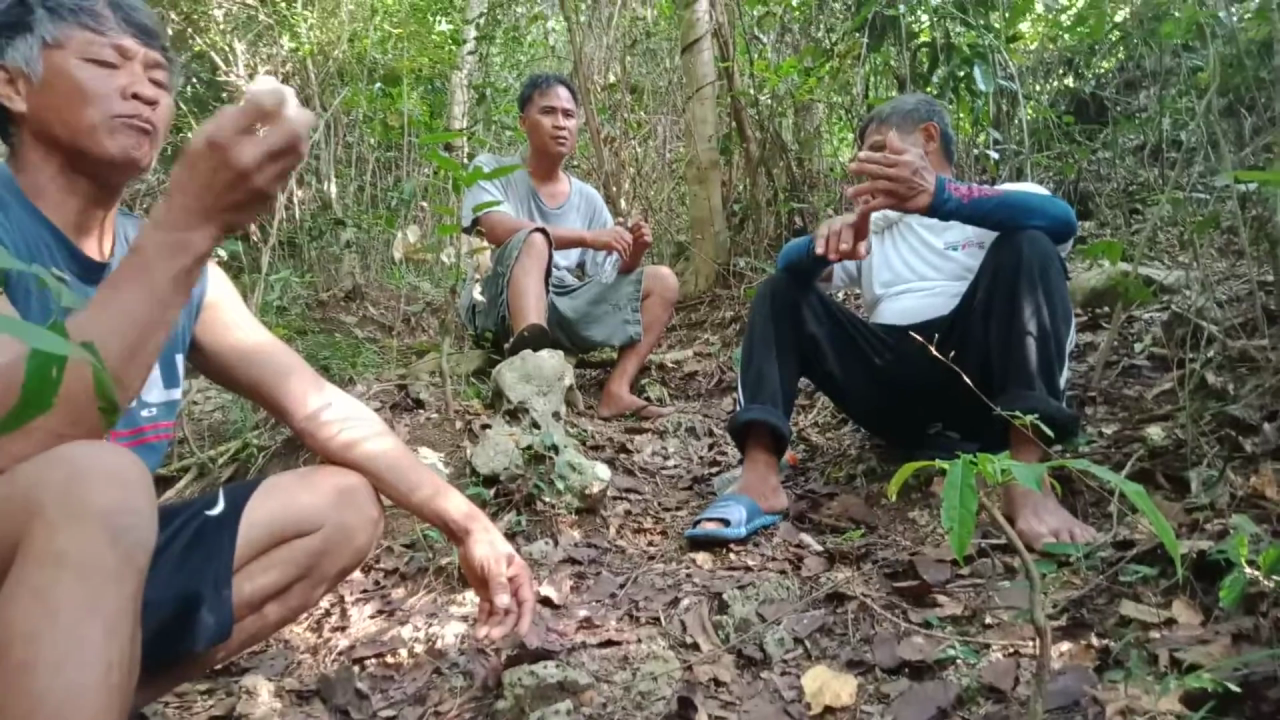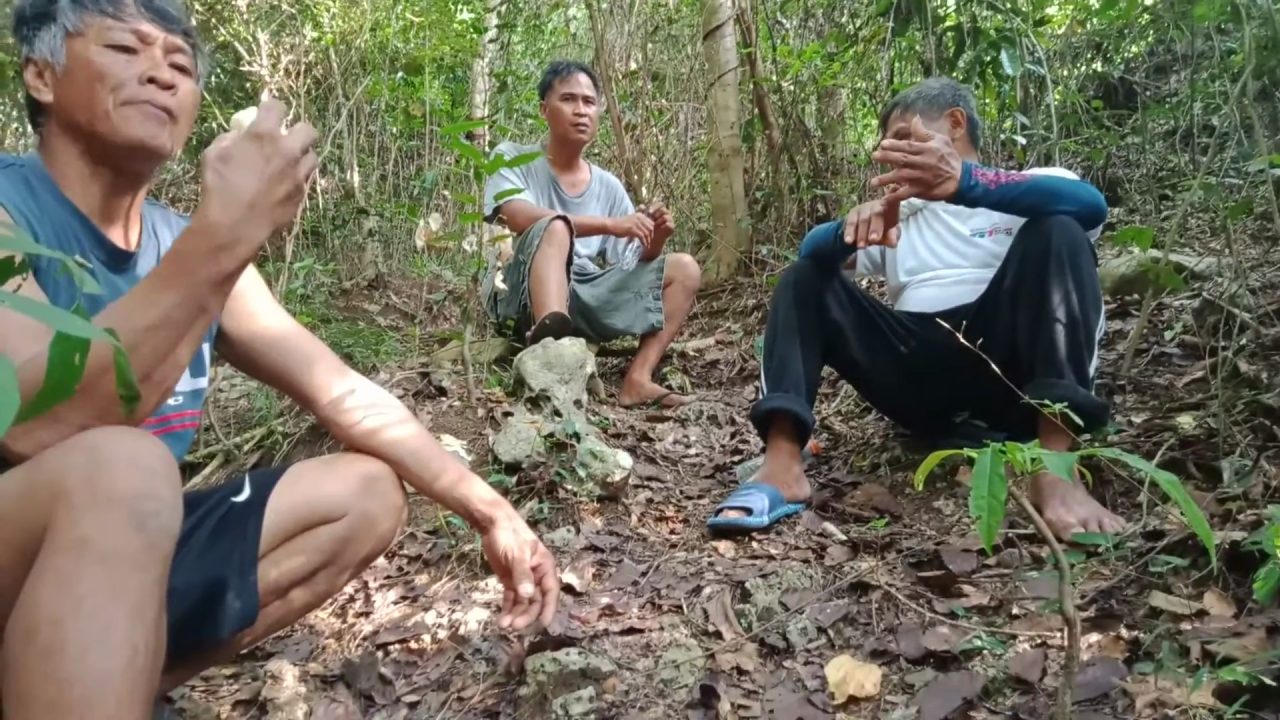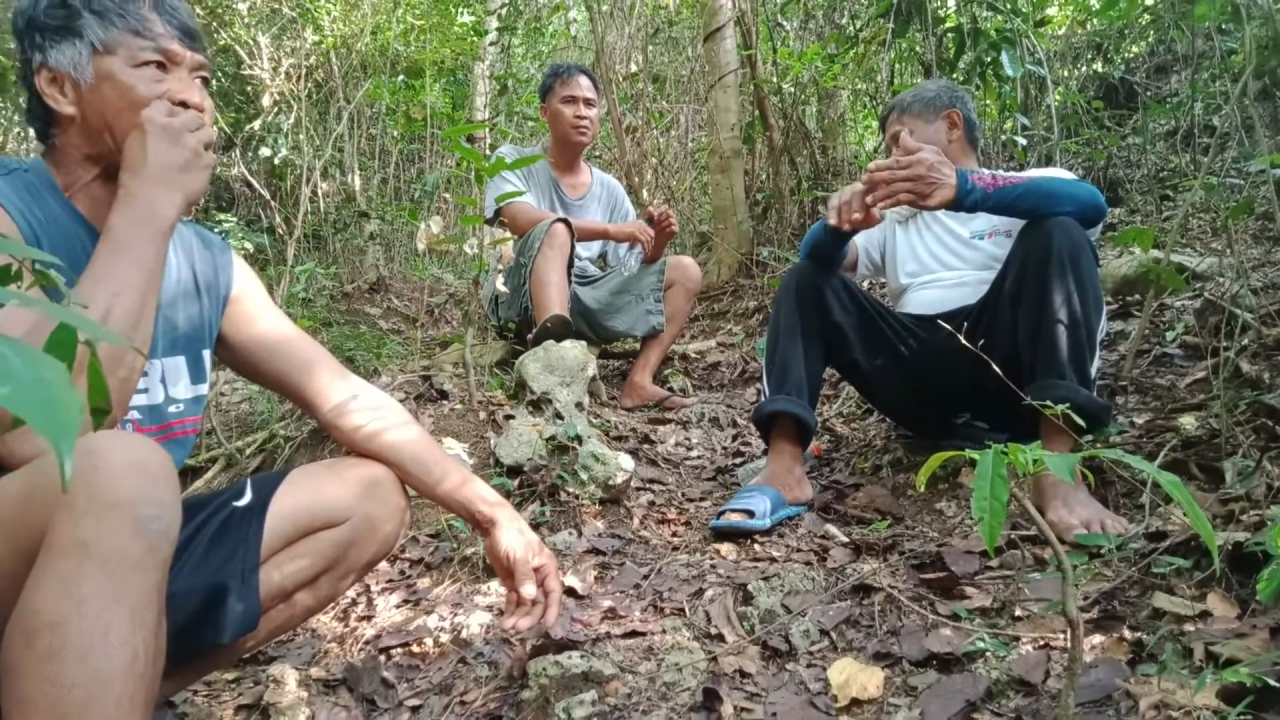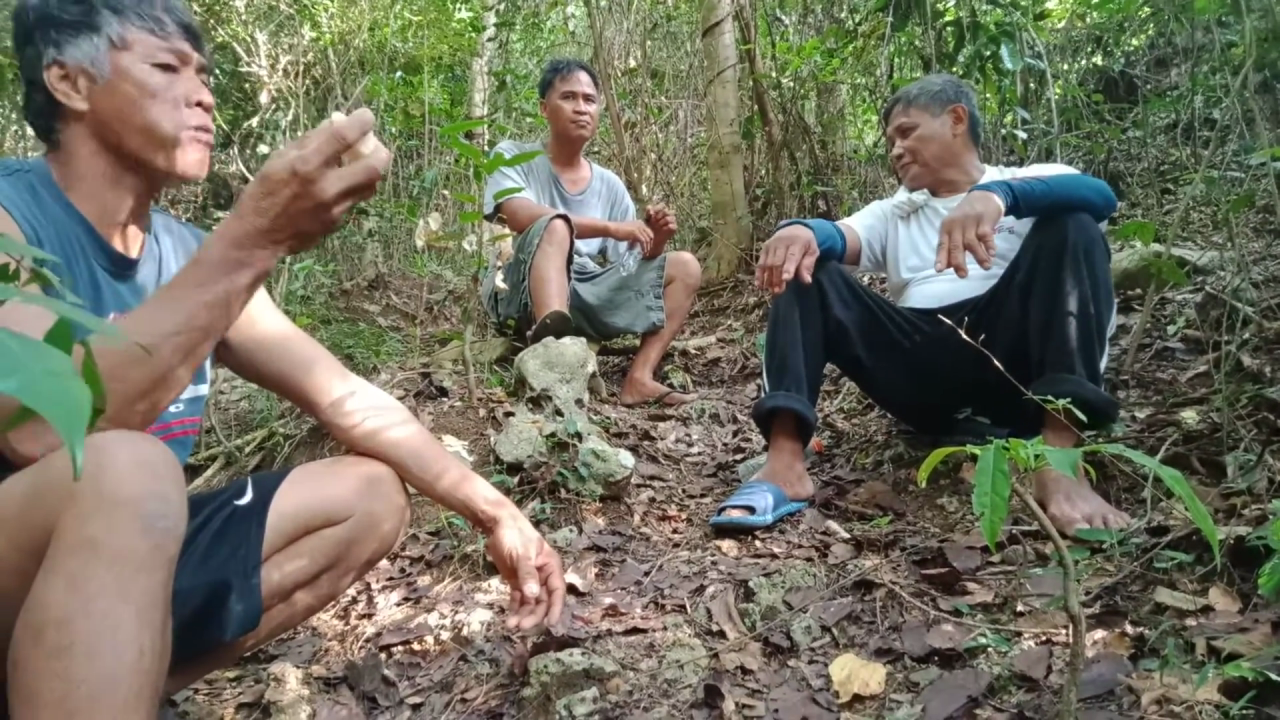
dt=1s
person 1, frame 1
left shoulder: (162, 258)
left elbow: (319, 406)
left wrist: (465, 522)
right wrist: (191, 223)
left hip: (103, 567)
left knee: (345, 504)
right knee: (96, 484)
person 1, frame 2
left shoulder: (185, 246)
left elbow: (344, 392)
left wrist: (489, 510)
right wrist: (225, 231)
left hip: (123, 558)
left knee: (368, 492)
right knee: (122, 466)
person 1, frame 3
left shoulder: (207, 264)
left elbow: (347, 399)
left wrist: (491, 513)
right wrist: (148, 205)
left hip: (122, 561)
left knee: (370, 498)
right knee: (120, 471)
person 1, frame 4
left shoulder: (190, 255)
left elbow: (345, 397)
left wrist: (492, 511)
right wrist: (251, 244)
left hip: (126, 556)
left knee: (369, 496)
right knee: (122, 471)
person 2, frame 1
left shoulder: (1002, 205)
right shoulder: (876, 227)
left elbow: (1061, 220)
right elbow: (789, 265)
left wrist: (939, 195)
right wrist: (828, 242)
left hip: (978, 372)
right hip: (896, 389)
left knee: (1025, 246)
right knee: (780, 292)
left ankle: (1026, 479)
right ankle: (759, 478)
person 2, frame 2
left shoulder: (1029, 191)
right shoulder: (899, 214)
left elbow: (1091, 205)
right elbow: (813, 252)
left wrist: (965, 181)
right wrist: (855, 228)
left hip: (1006, 363)
right hip: (920, 378)
left knee: (1054, 232)
right knee: (803, 279)
left ankle: (1055, 468)
right ankle: (782, 464)
person 2, frame 3
left shoulder: (1028, 191)
right shoulder: (894, 217)
left elbow: (1090, 203)
right elbow: (823, 255)
left wrist: (957, 186)
right wrist: (842, 218)
left hip: (1008, 364)
right hip: (922, 379)
left knee: (1054, 232)
right knee: (807, 280)
left ankle: (1057, 468)
right ankle: (784, 466)
person 2, frame 4
left shoulder: (1030, 183)
right shoulder: (893, 213)
left elbow: (1098, 195)
right elbow: (840, 238)
left wrist: (995, 195)
right wrist: (800, 230)
left hip: (1013, 358)
right hip: (924, 373)
left knee: (1069, 224)
right knee: (805, 267)
left ankle: (1059, 462)
right ankle: (784, 462)
person 3, frame 1
left shoulder: (588, 199)
right shoulder: (491, 169)
left elbow: (611, 280)
right elbow: (498, 229)
left wrist: (632, 256)
right wrist: (588, 238)
left hip: (564, 308)
right hip: (499, 306)
left knee: (662, 281)
right knee: (534, 239)
left ankle: (616, 391)
right ankle: (528, 351)
person 3, frame 2
left shoulder: (609, 186)
right shoulder: (511, 158)
left elbow: (632, 267)
right elbow: (519, 218)
left wrist: (653, 242)
right wrist: (609, 224)
left hip: (586, 297)
right hip: (520, 295)
left knee: (684, 269)
right knee: (556, 226)
left ankle: (638, 379)
right ankle: (549, 340)
person 3, frame 3
left shoulder: (610, 189)
right shoulder: (512, 161)
left elbow: (634, 269)
right elbow: (520, 220)
left wrist: (655, 244)
right wrist: (610, 230)
left hip: (587, 299)
right hip: (521, 297)
left knee: (685, 271)
right knee: (557, 229)
left ankle: (639, 382)
right ankle: (551, 343)
person 3, frame 4
left shoulder: (610, 185)
right shoulder: (513, 156)
left elbow: (631, 263)
right elbow: (520, 217)
left wrist: (654, 241)
right wrist: (609, 228)
left hip: (588, 295)
right hip: (519, 293)
left knee: (684, 267)
right knee: (556, 225)
left ankle: (639, 379)
right ankle: (551, 340)
